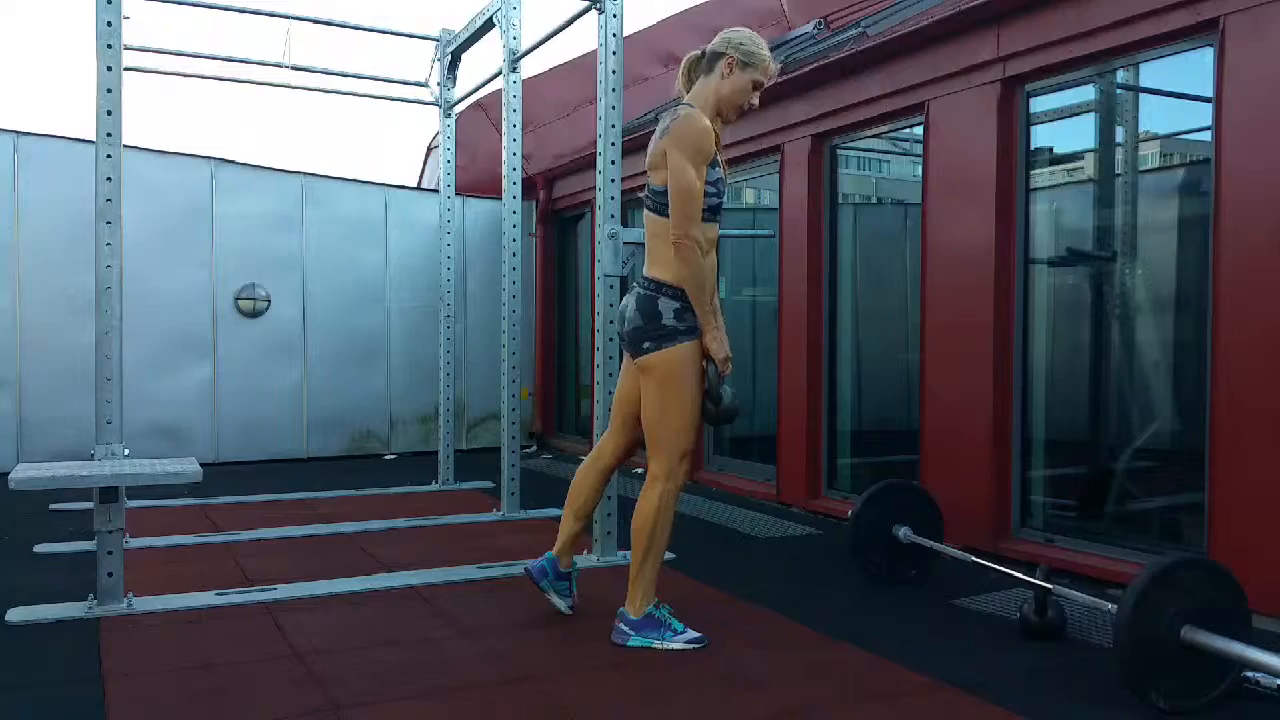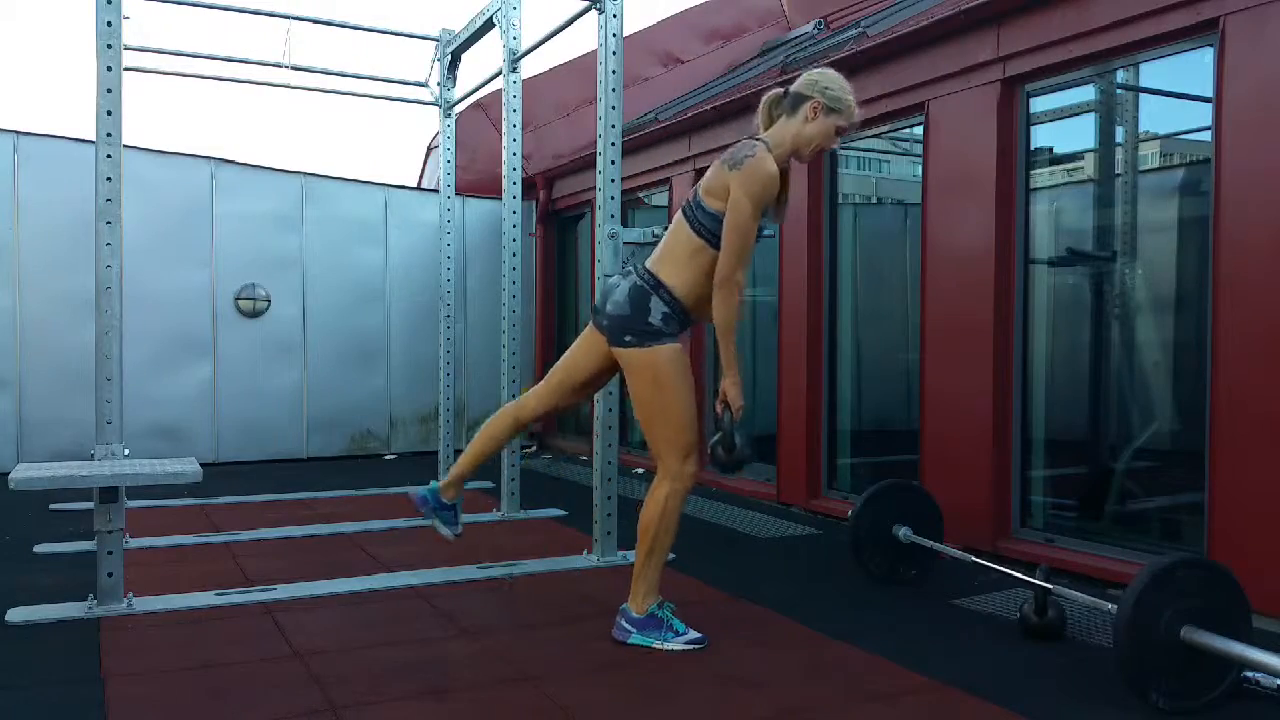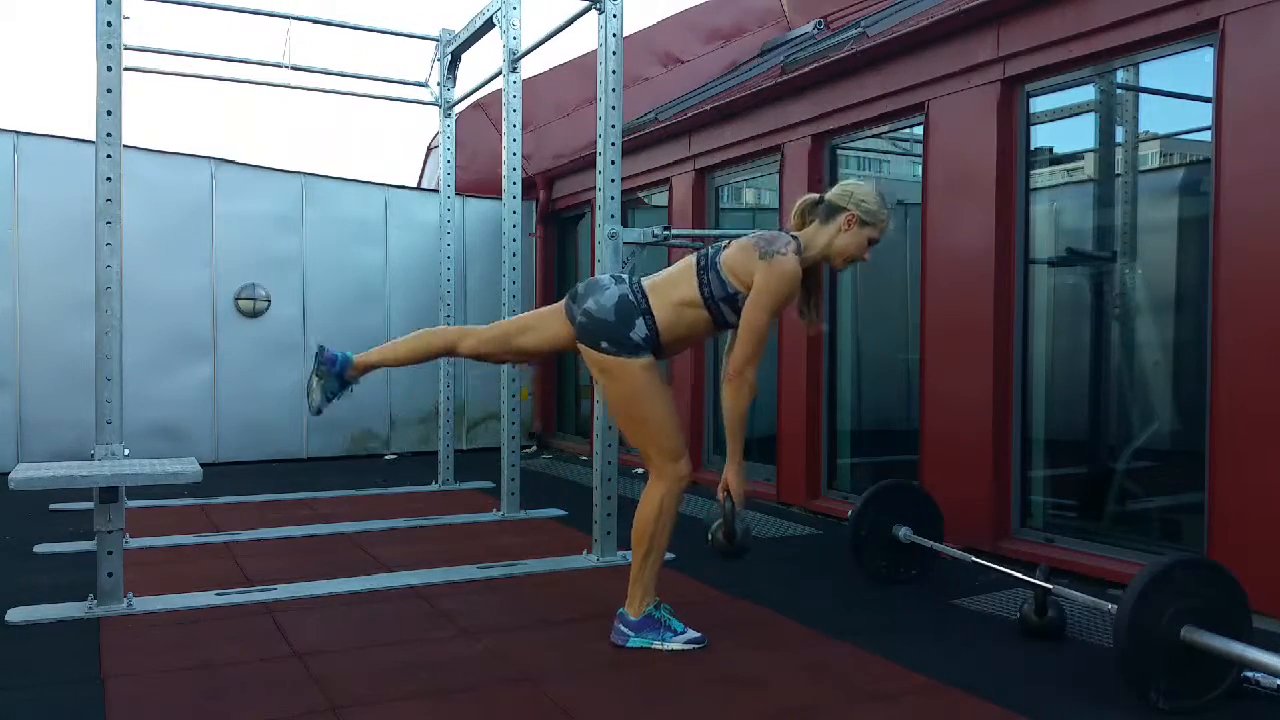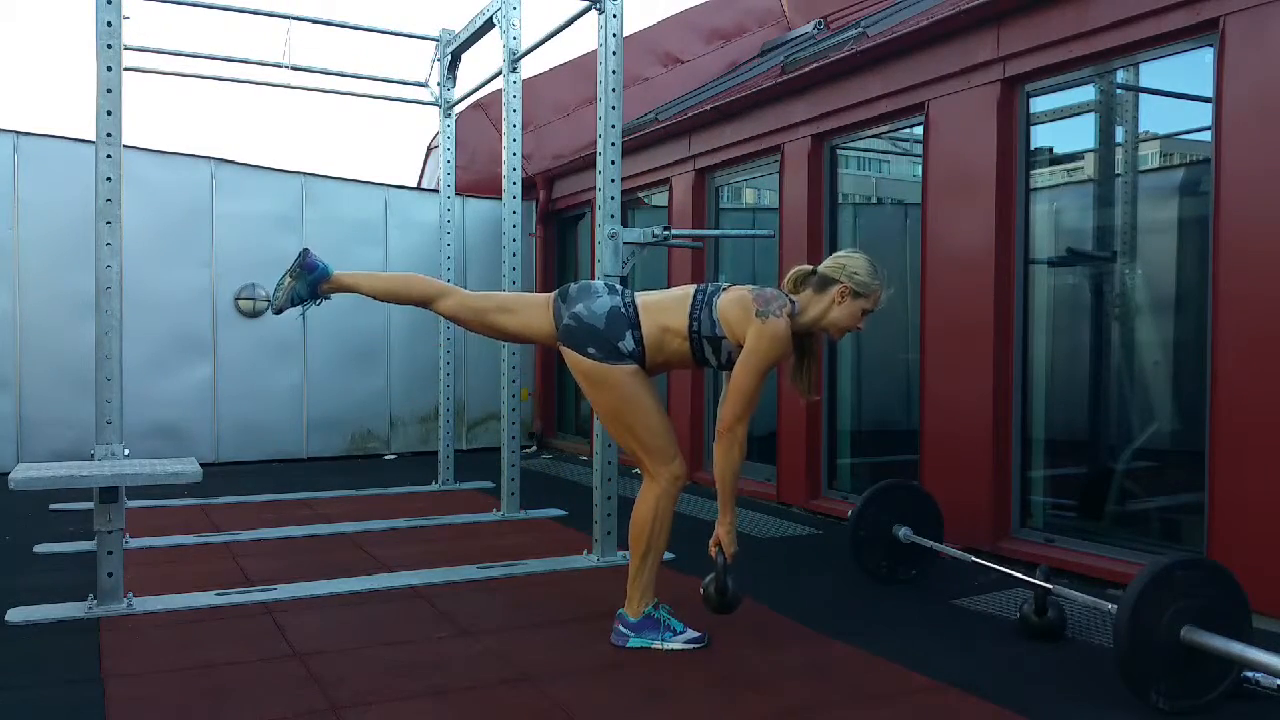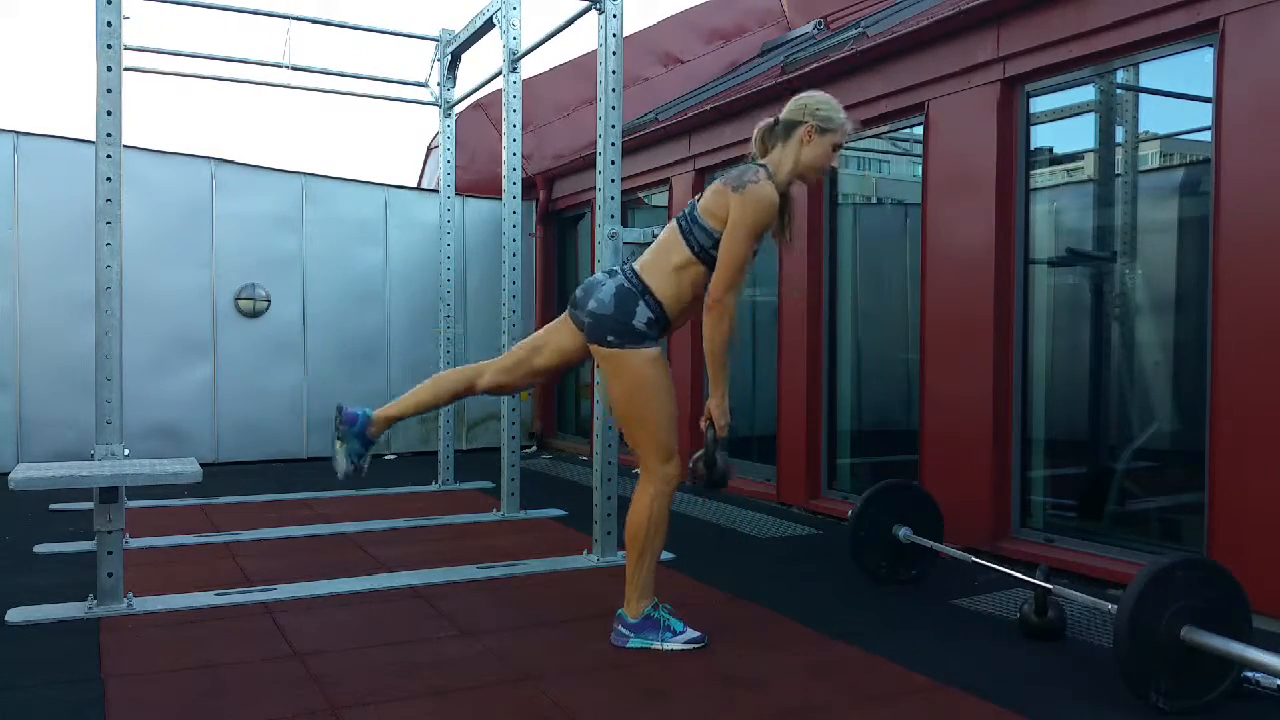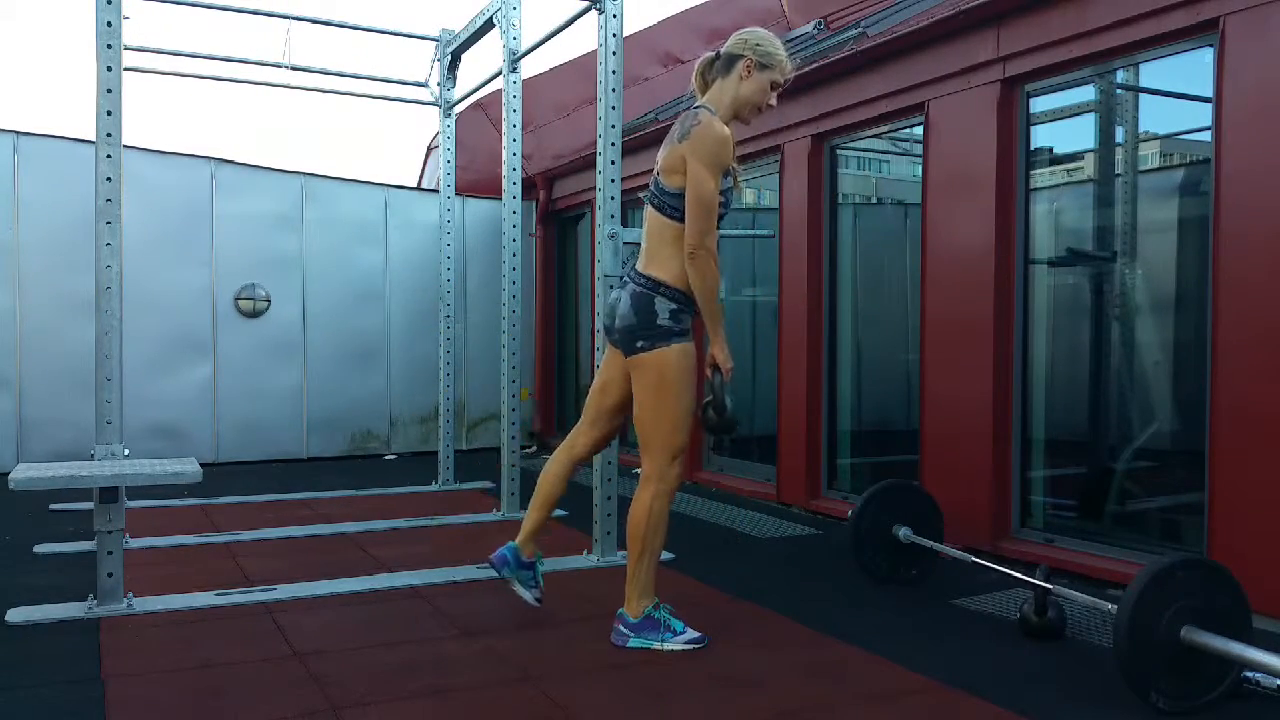
dt=0.7s
person 1, frame 1
left shoulder: (688, 127)
right shoulder: (690, 124)
right elbow: (685, 241)
left wrist: (710, 321)
right wrist: (713, 328)
left hip: (655, 308)
right hip: (667, 313)
left knee: (616, 446)
right knee: (668, 469)
left ankle: (557, 561)
right ankle: (638, 617)
person 1, frame 2
left shoulder: (756, 159)
right shoulder: (761, 167)
left elbow: (719, 275)
right elbow: (726, 282)
left wrist: (726, 370)
right wrist: (730, 375)
left hip: (631, 299)
right hip: (649, 315)
left knee: (538, 402)
right knee: (679, 468)
left ankle: (445, 491)
right ankle: (639, 614)
person 1, frame 3
left shoulder: (781, 251)
right shoulder: (785, 265)
left elbow: (734, 365)
right elbow: (740, 373)
left wrist: (732, 455)
right wrist: (734, 462)
left hip: (604, 302)
right hip: (620, 325)
left knee: (470, 340)
right knee: (671, 471)
left ankle: (346, 365)
right ankle: (637, 616)
person 1, frame 4
left shoulder: (773, 309)
right shoulder: (776, 324)
left elbow: (731, 419)
right elbow: (730, 428)
right wrist: (727, 518)
left hip: (591, 307)
right hip: (601, 332)
left knee: (450, 298)
right knee: (666, 473)
left ankle: (321, 279)
right ankle: (637, 618)
person 1, frame 5
left shoulder: (750, 182)
right shoulder: (761, 192)
left elbow: (708, 291)
right elbow: (719, 301)
right wrist: (719, 394)
left hip: (610, 297)
right hip: (628, 317)
left knee: (490, 375)
right knee: (662, 471)
left ankle: (368, 423)
right ankle: (636, 618)
person 1, frame 6
left shoulder: (692, 126)
right shoulder: (711, 132)
right elbow: (698, 249)
left wrist: (701, 331)
right wrist: (717, 338)
left hip: (637, 302)
right hip: (659, 312)
left knee: (587, 437)
right knee: (663, 472)
left ankle: (521, 552)
right ankle: (637, 617)
